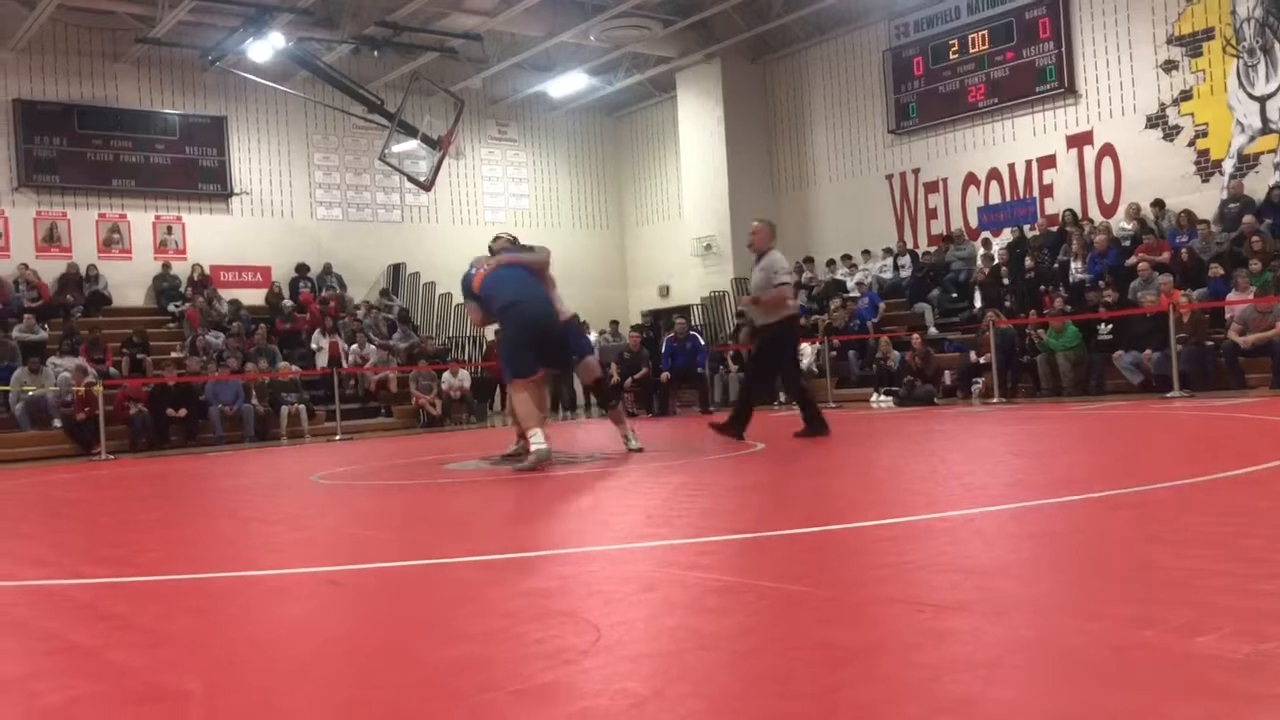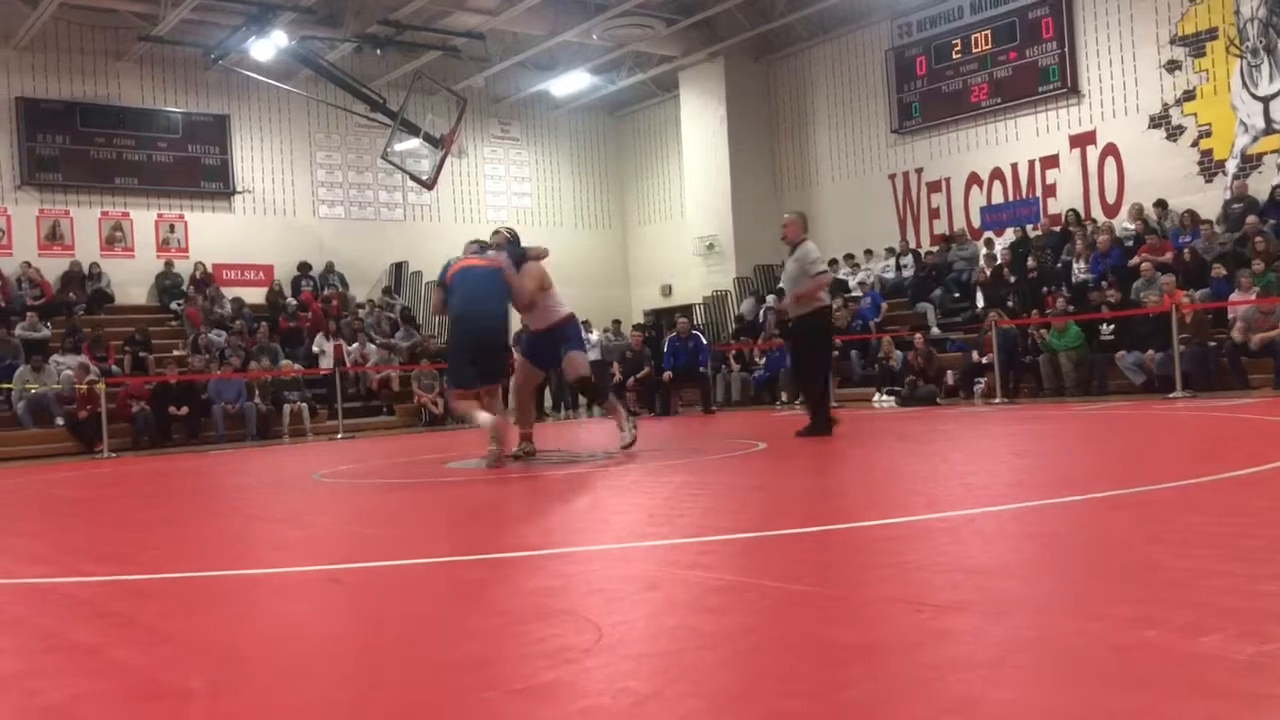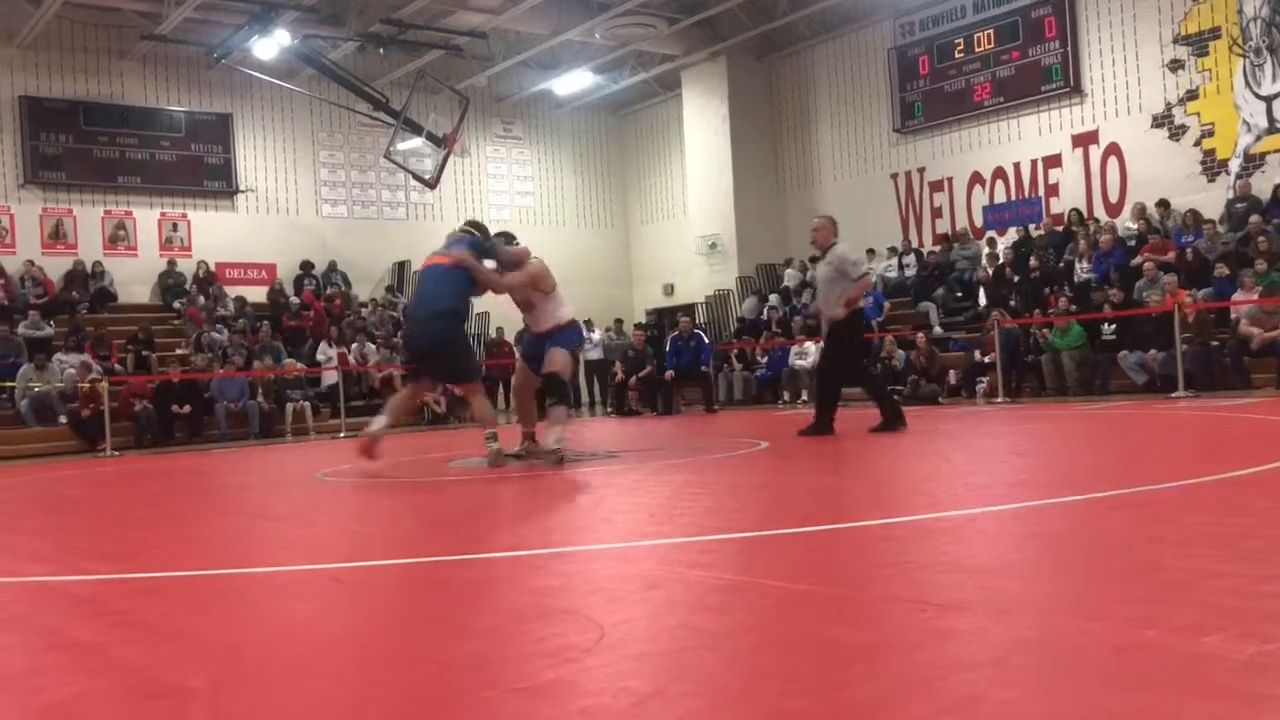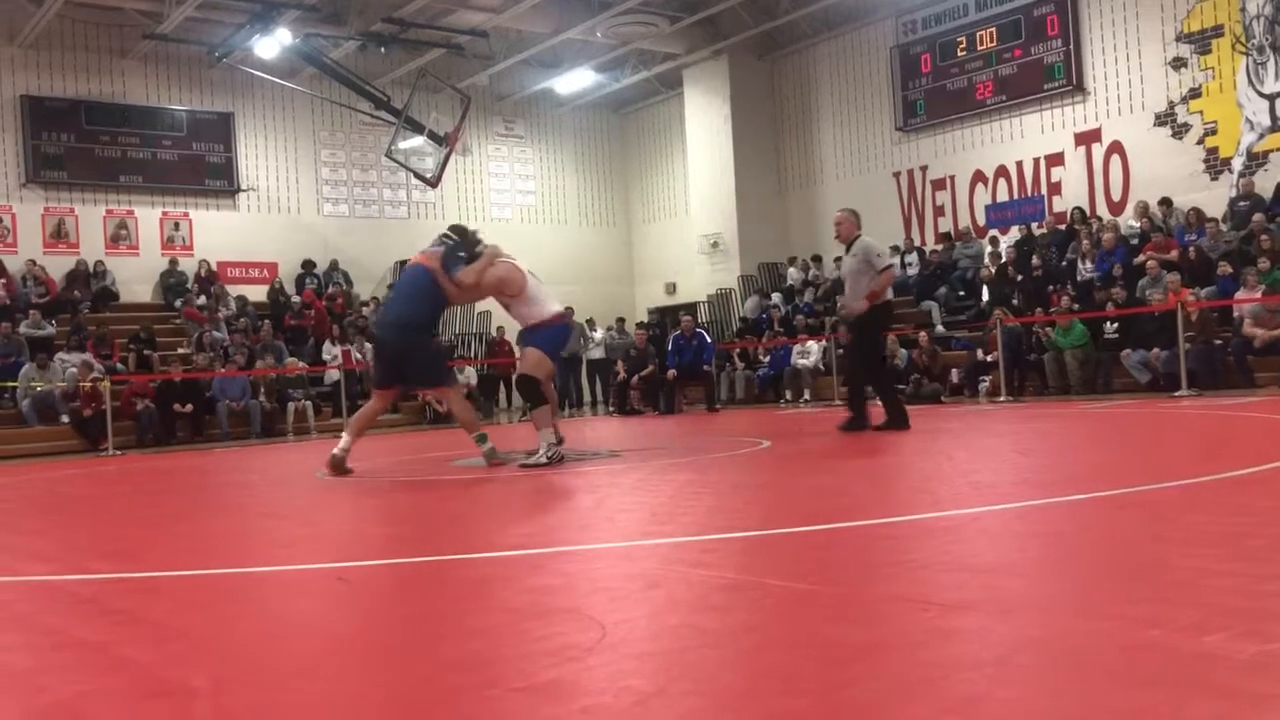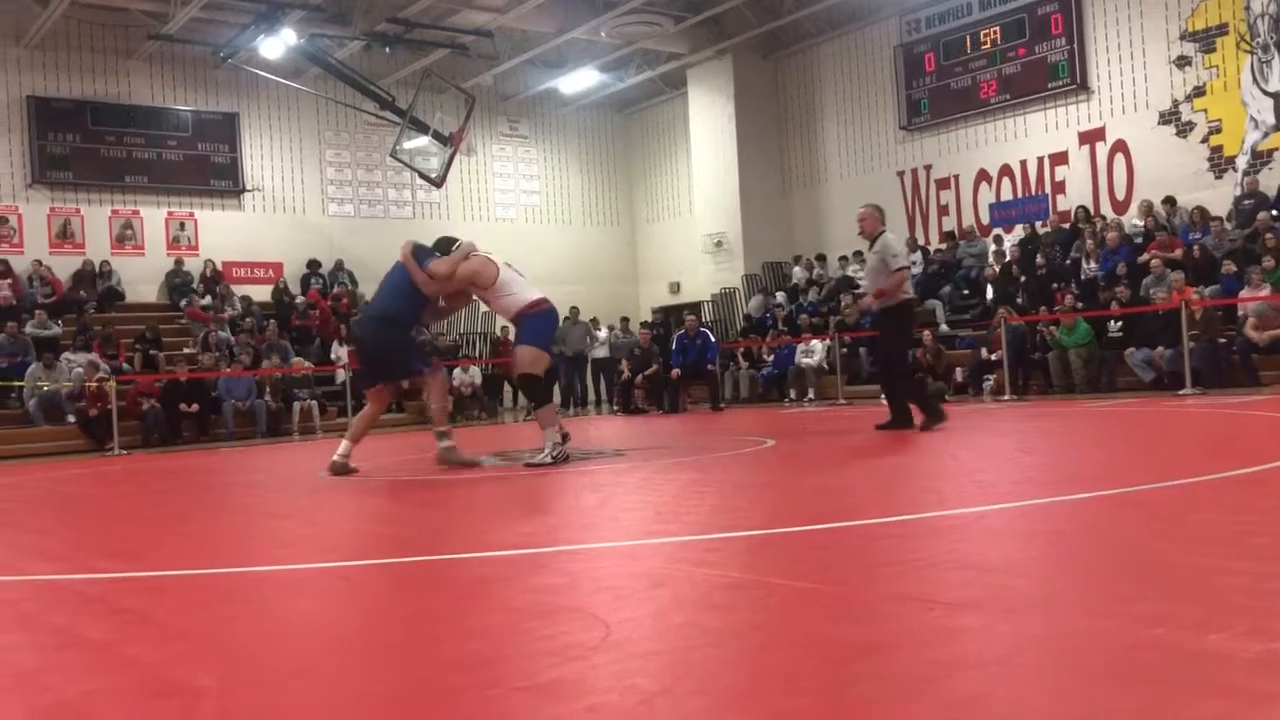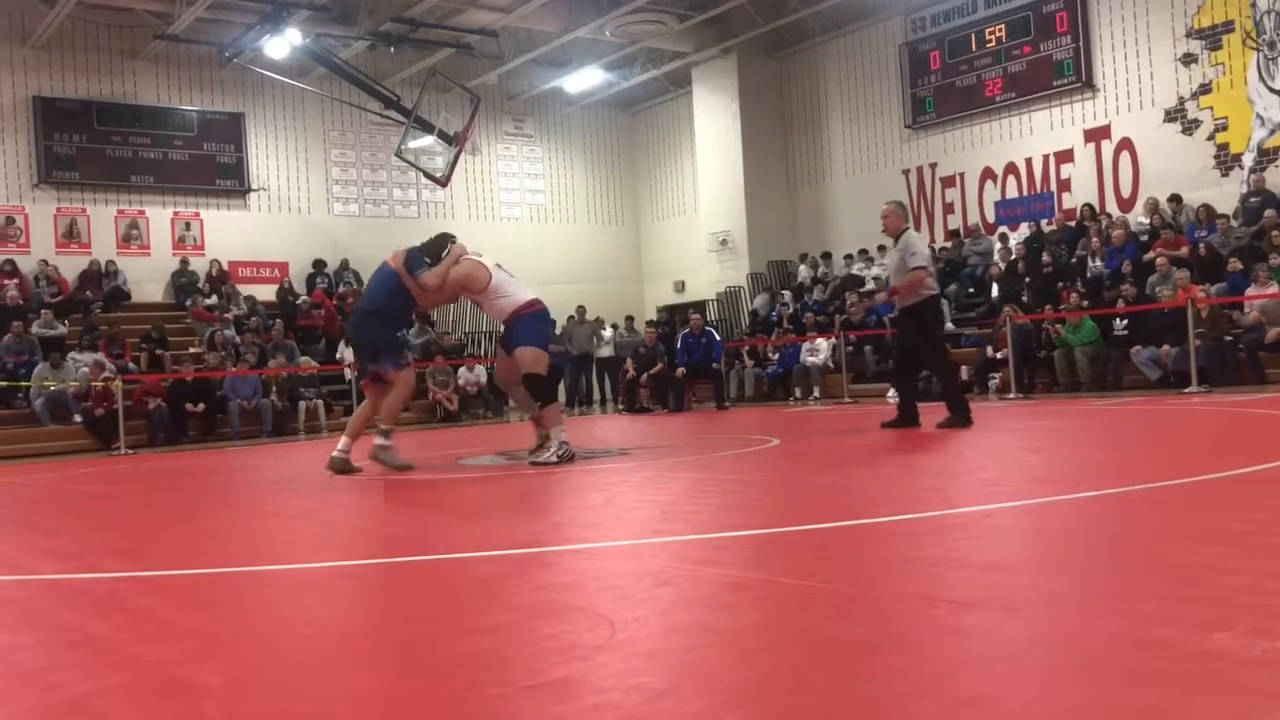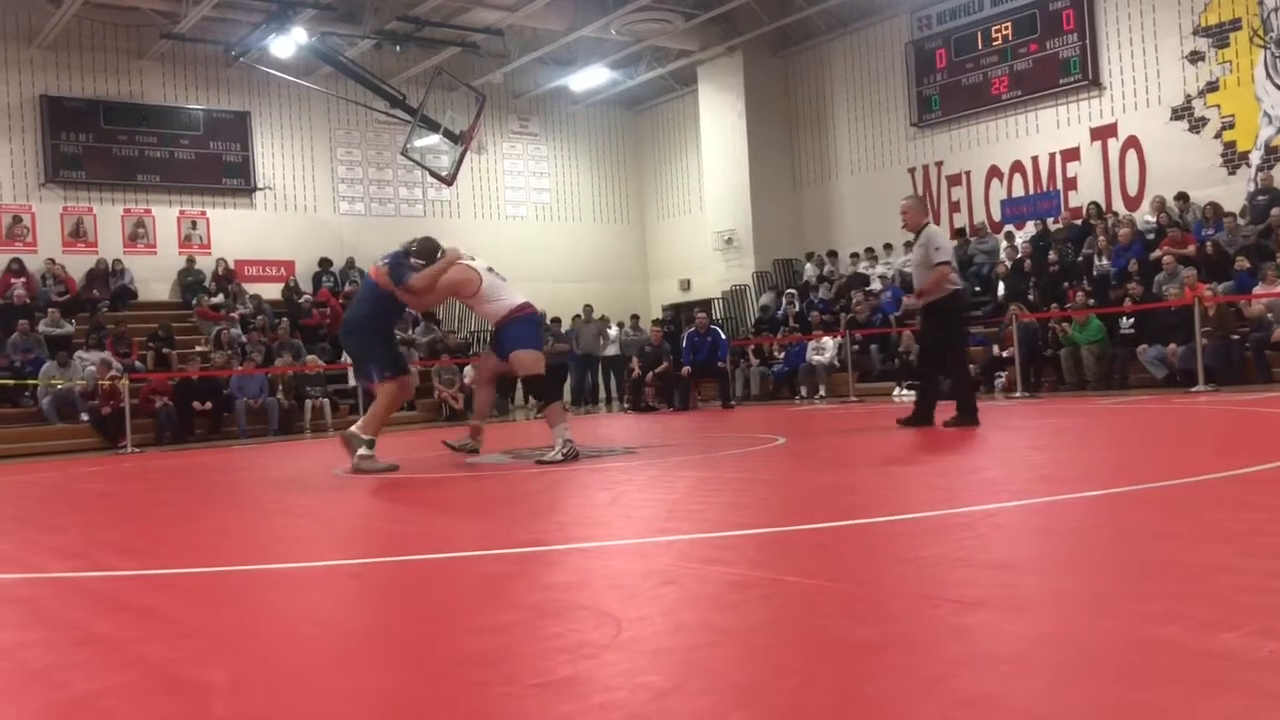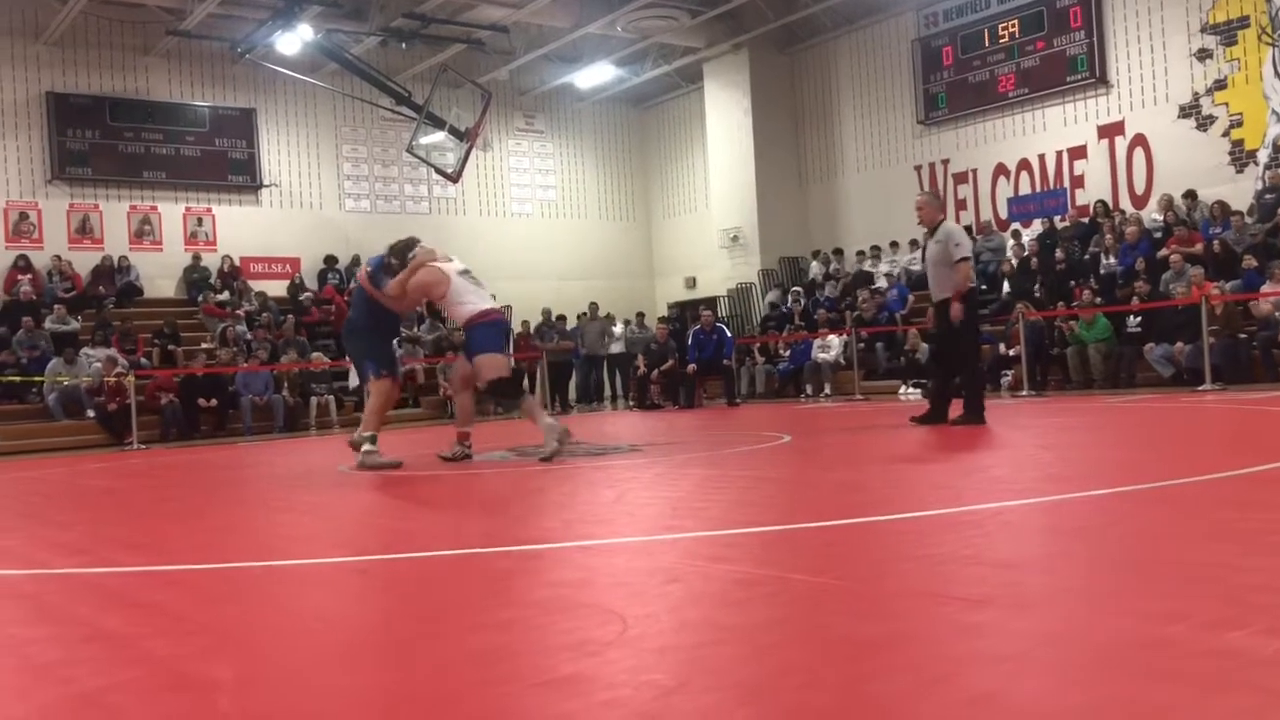
dt=0.2s
person 1, frame 1
left shoulder: (470, 276)
left elbow: (478, 319)
left hip: (517, 319)
right hip: (547, 318)
left knee: (519, 388)
right knee: (537, 381)
left ankle: (539, 448)
right ankle: (536, 442)
person 1, frame 2
left shoulder: (452, 265)
right shoulder: (503, 257)
left elbow: (437, 307)
left hip: (462, 328)
right hip: (495, 327)
left knee: (459, 398)
right knee: (490, 392)
left ankle: (491, 424)
right ankle: (496, 449)
person 1, frame 3
left shoulder: (435, 256)
right shoulder: (472, 246)
right elbow: (517, 256)
left hip: (416, 329)
right hip: (447, 329)
left knee: (413, 388)
right knee: (475, 390)
left ankle: (376, 429)
right ankle: (494, 449)
person 1, frame 4
left shoulder: (426, 257)
right shoulder: (448, 255)
right elbow: (467, 280)
right wrist: (488, 258)
left hip: (386, 333)
right hip: (412, 335)
left knee: (380, 400)
right knee: (450, 392)
left ankle: (340, 452)
right ankle: (487, 449)
person 1, frame 5
right shoulder: (422, 252)
left elbow: (428, 314)
right elbow: (442, 270)
left wrist: (457, 303)
left hip: (365, 331)
right hip: (387, 330)
left knee: (377, 403)
right knee: (436, 378)
left ankle: (340, 458)
right ankle: (446, 448)
person 1, frame 6
left shoulder: (411, 260)
right shoulder: (414, 257)
left elbow: (425, 296)
right elbow: (431, 284)
right wrist: (454, 256)
left hip: (366, 326)
right hip: (372, 324)
left knee: (377, 397)
right knee: (405, 380)
left ankle: (340, 454)
right ankle: (382, 445)
person 1, frame 7
left shoulder: (403, 260)
right shoulder: (394, 265)
left elbow: (414, 299)
right elbow: (419, 285)
right wrist: (448, 261)
left hip: (377, 331)
right hip: (360, 333)
left knee: (403, 390)
right knee: (388, 391)
left ankle: (355, 433)
right ankle: (364, 455)
person 1, frame 8
left shoulder: (392, 269)
right shoulder: (377, 269)
right elbow: (396, 302)
left hip: (381, 336)
right hip: (361, 335)
left knee: (391, 392)
right knee: (382, 388)
left ankle: (361, 436)
right ankle: (367, 451)
person 2, frame 1
left shoulder: (534, 268)
left elbow: (544, 257)
left wrist: (508, 259)
left hip: (567, 329)
left knee: (598, 385)
left ankle: (627, 435)
right ankle: (522, 443)
person 2, frame 2
left shoulder: (530, 269)
right shoulder: (512, 271)
left elbow: (522, 300)
left hip: (563, 329)
right hip: (539, 334)
left knee: (581, 383)
right knee: (521, 389)
left ankle: (625, 424)
right ankle: (525, 443)
person 2, frame 3
left shoulder: (532, 267)
right shoulder: (513, 271)
left hip: (563, 333)
right hip: (540, 335)
left knee: (552, 381)
right knee: (520, 390)
left ankle: (554, 445)
right ankle: (528, 442)
person 2, frame 4
left shoulder: (497, 272)
right shoulder: (499, 267)
left elbow: (462, 295)
right elbow: (469, 293)
left hip: (551, 327)
right hip: (540, 328)
left knee: (525, 383)
right knee: (539, 383)
left ankle: (550, 449)
right ankle: (553, 434)
person 2, frame 5
left shoulder: (470, 267)
right shoulder: (478, 262)
left elbow: (432, 288)
right elbow: (462, 297)
left wrist: (408, 261)
left hip: (536, 317)
right hip: (531, 318)
left knee: (529, 381)
right knee: (530, 381)
left ankle: (557, 447)
right ankle: (558, 433)
person 2, frame 6
left shoulder: (462, 271)
right shoulder: (467, 262)
left elbow: (429, 297)
left wrist: (401, 272)
left hip: (529, 317)
right hip: (518, 320)
left knee: (534, 381)
right knee: (505, 378)
left ankle: (562, 446)
right ankle: (544, 430)
person 2, frame 7
left shoulder: (453, 275)
right shoulder: (462, 265)
left elbow: (422, 303)
left hip: (520, 322)
right hip: (511, 323)
left knee: (535, 383)
right knee: (482, 377)
left ankle: (566, 444)
right ankle: (473, 439)
person 2, frame 8
left shoulder: (424, 276)
right shoulder: (448, 261)
left elbow: (398, 305)
left wrist: (367, 285)
left hip: (484, 326)
right hip: (493, 322)
left knee: (499, 385)
right knee: (460, 384)
left ankle: (552, 431)
right ankle: (462, 445)
person 3, frame 1
left shoulder: (775, 260)
right shoulder: (761, 263)
left elbow: (784, 293)
left wrist: (754, 301)
left hip: (781, 327)
right hip: (766, 328)
left knee: (790, 380)
right knee: (754, 377)
left ankle: (815, 423)
right ankle: (737, 424)
person 3, frame 2
left shoulder: (807, 251)
right shoulder: (794, 254)
left elbow: (822, 281)
left wrist: (795, 299)
right wrist: (787, 306)
left hip: (813, 318)
right hip: (802, 319)
left knee: (810, 372)
right knee: (804, 372)
left ankle: (820, 422)
right ankle: (821, 419)
person 3, frame 3
left shoulder: (841, 254)
right shoulder: (824, 259)
left elbow: (865, 281)
left wrist: (845, 306)
right wrist: (816, 311)
left hip: (847, 320)
right hip: (837, 323)
left knee: (828, 371)
right knee: (857, 372)
left ankle: (823, 422)
right ankle: (892, 415)
person 3, frame 4
left shoulder: (867, 245)
right shoulder: (848, 254)
left elbow: (889, 274)
left wrist: (868, 300)
right wrist: (845, 309)
left hip: (875, 313)
right hip: (862, 316)
left knee: (858, 365)
right knee: (873, 368)
left ankle: (859, 416)
right ankle: (896, 416)
person 3, frame 5
left shoulder: (889, 243)
right shoulder: (875, 248)
left elbow: (902, 275)
left wrist: (874, 297)
right wrist: (871, 301)
left hip: (898, 310)
right hip: (886, 313)
left knee: (897, 366)
right knee: (886, 367)
left ankle: (932, 410)
right ankle: (900, 417)
person 3, frame 6
left shoulder: (912, 240)
right shoulder: (900, 244)
left elbow: (919, 275)
left wrist: (889, 293)
left hip: (923, 308)
right hip: (910, 310)
left knee: (937, 362)
right knee: (903, 364)
left ankle: (960, 412)
right ankle: (907, 414)
person 3, frame 7
left shoulder: (933, 235)
right shoulder: (920, 239)
left elbow: (943, 271)
left wrist: (918, 295)
right wrist: (921, 301)
left hip: (947, 304)
right hip: (933, 306)
left knee: (953, 361)
right knee: (928, 361)
left ankle: (967, 412)
right ankle: (923, 412)
person 3, frame 8
left shoulder: (951, 231)
right shoulder: (933, 237)
left elbow: (964, 266)
left wrist: (957, 300)
right wrist: (935, 306)
left hip: (960, 303)
right hip: (944, 305)
left knee: (966, 358)
right knee: (941, 358)
left ankle: (974, 411)
right ankle: (937, 411)
